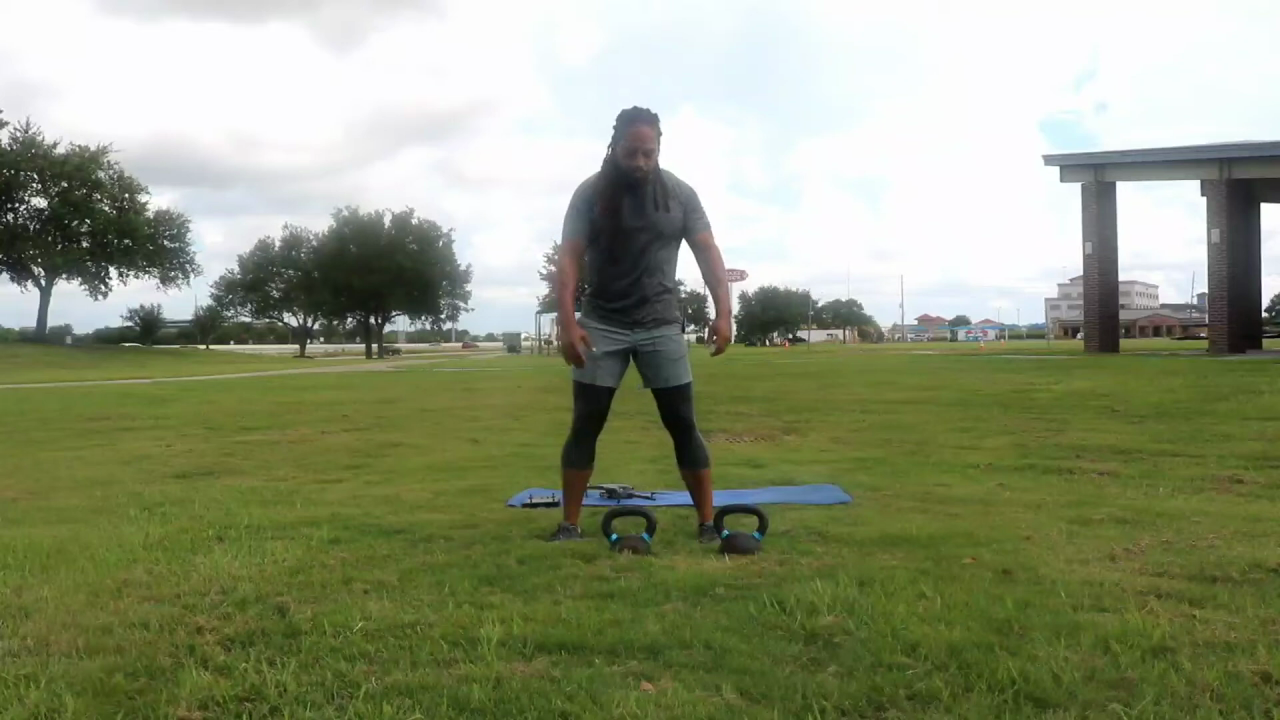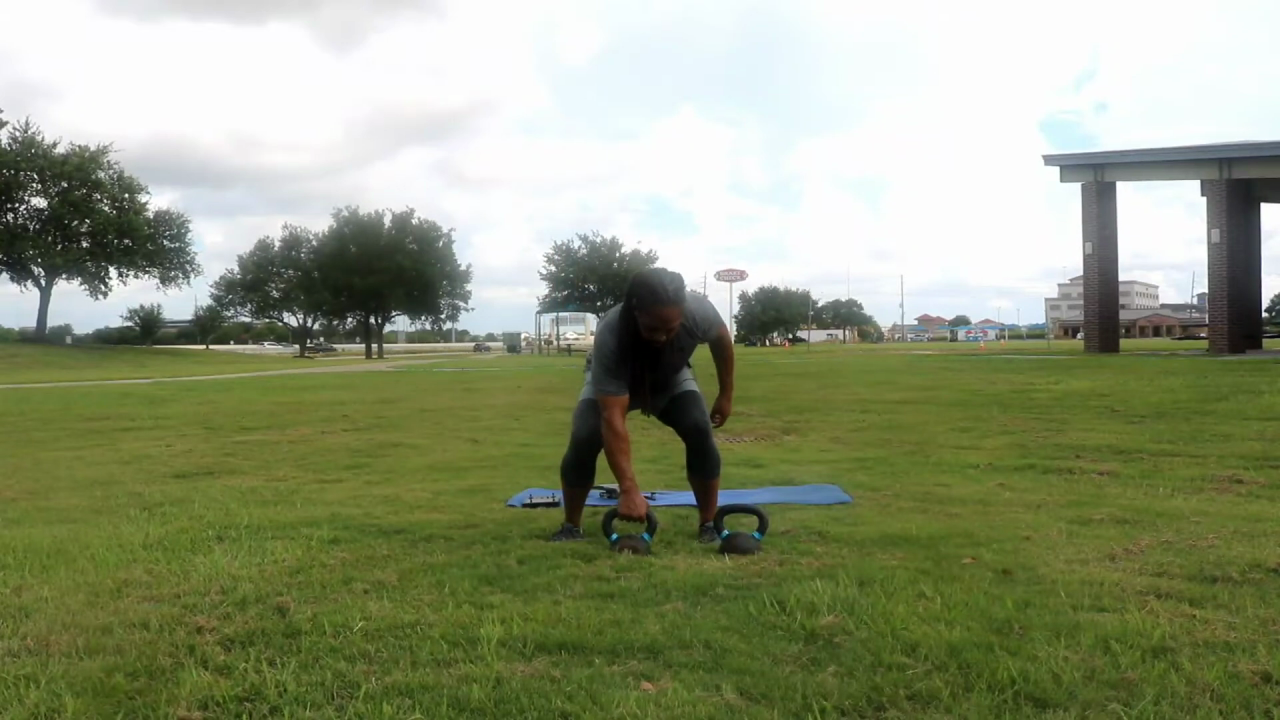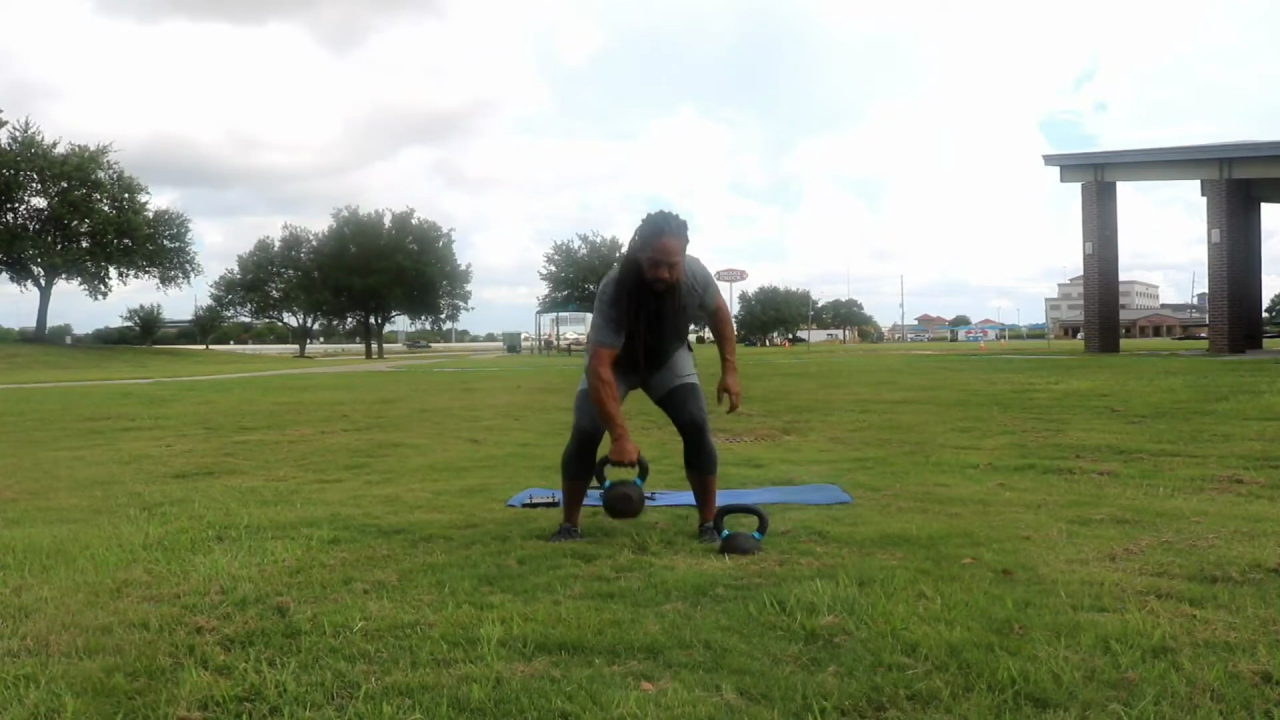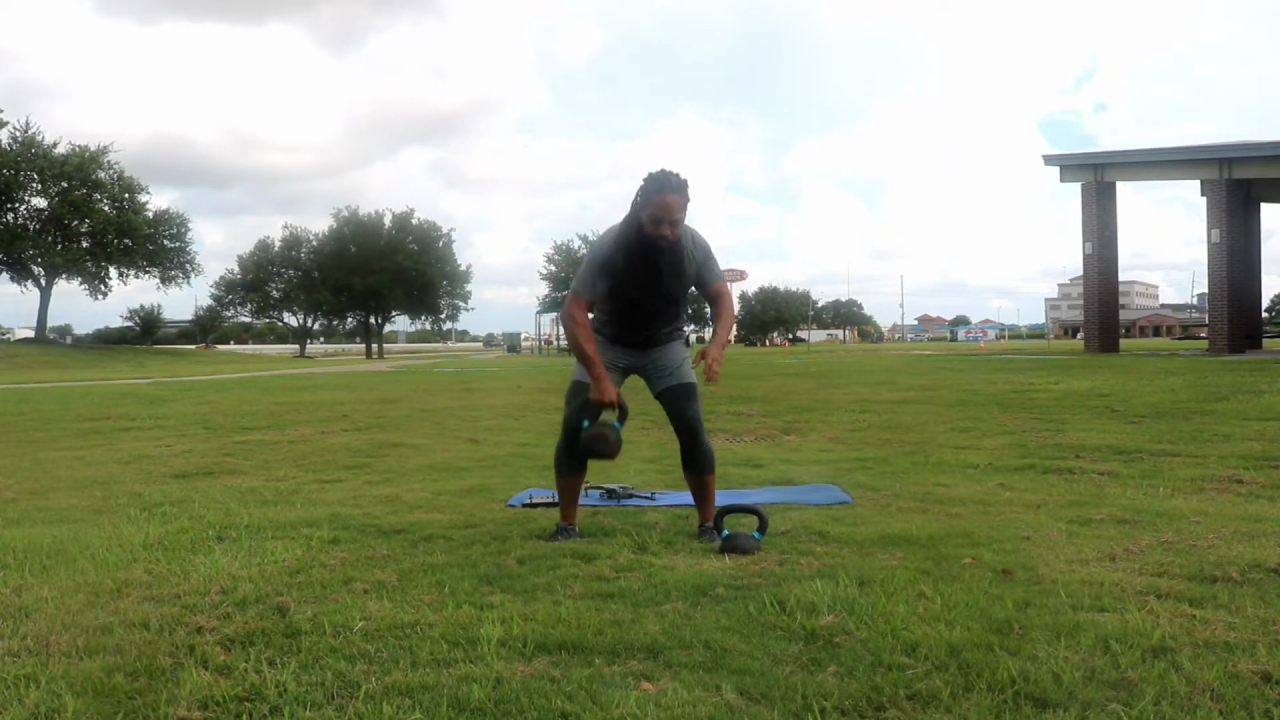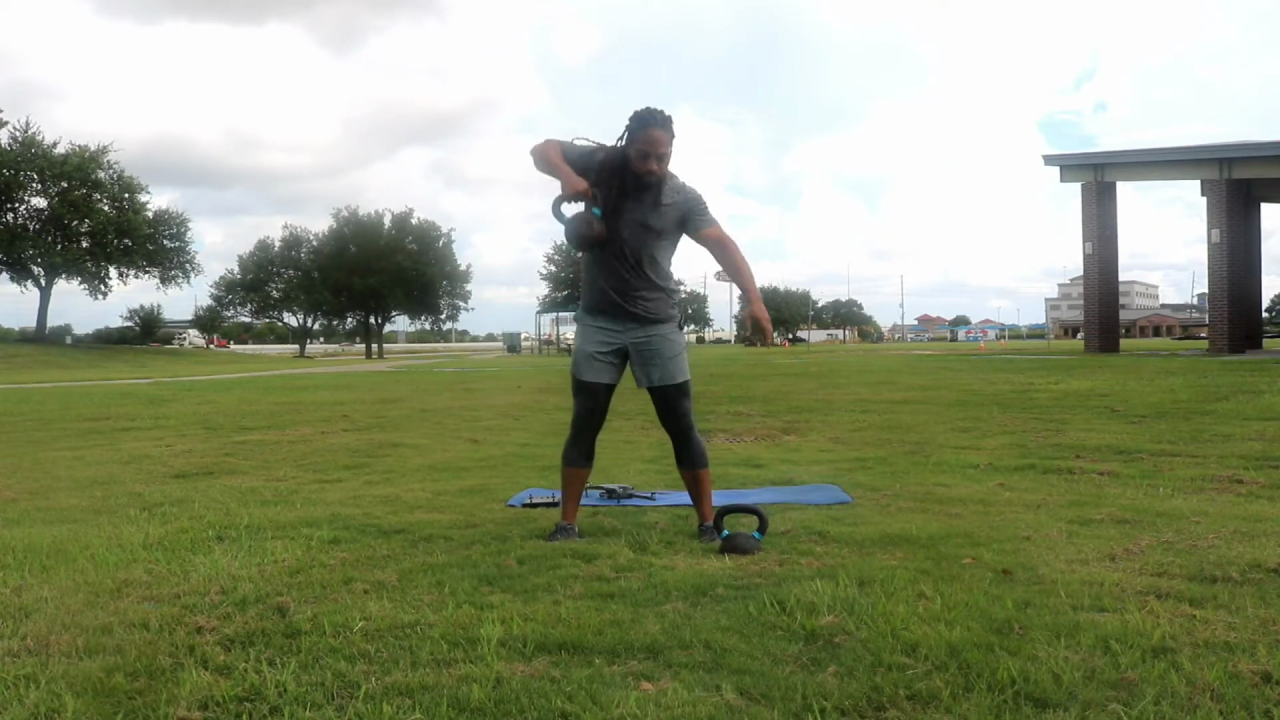
dt=1s
person 1, frame 1
left shoulder: (680, 193)
right shoulder: (590, 193)
left elbow: (707, 253)
right elbow: (569, 259)
left wrist: (722, 313)
right wrist: (567, 322)
left hip: (660, 325)
right hip: (602, 325)
left knee: (682, 425)
right knee: (586, 425)
left ankle: (707, 523)
right ankle: (569, 525)
person 1, frame 2
left shoulder: (698, 310)
right shoulder: (611, 334)
left elbow: (721, 339)
right elbow: (612, 420)
left wrist: (726, 394)
right wrist: (629, 490)
left hip: (671, 378)
right hip: (613, 381)
left knee: (699, 430)
right knee: (584, 439)
left ankle: (708, 525)
right ankle: (571, 526)
person 1, frame 3
left shoulder: (696, 274)
right shoulder: (616, 289)
left elbow: (718, 314)
right elbow: (600, 371)
left wrist: (729, 371)
right wrist: (619, 437)
left hip: (669, 356)
right hip: (615, 362)
left knee: (697, 425)
right knee: (586, 432)
left ankle: (709, 525)
right ankle: (569, 526)
person 1, frame 4
left shoulder: (695, 246)
right shoulder: (610, 247)
left elbow: (721, 298)
right elbow: (573, 310)
left wrist: (717, 343)
right wrist: (599, 377)
left hip: (666, 345)
right hip: (609, 343)
left knee: (691, 426)
right knee: (575, 425)
left ankle: (708, 524)
right ankle: (567, 523)
person 1, frame 5
left shoulder: (682, 196)
right shoulder: (602, 165)
left elbow: (722, 245)
right elbow: (543, 149)
left wrist: (753, 299)
right wrist: (565, 175)
left hip: (657, 324)
right hip: (599, 322)
left knee: (680, 425)
right knee: (585, 424)
left ankle: (707, 523)
right ankle: (567, 523)
